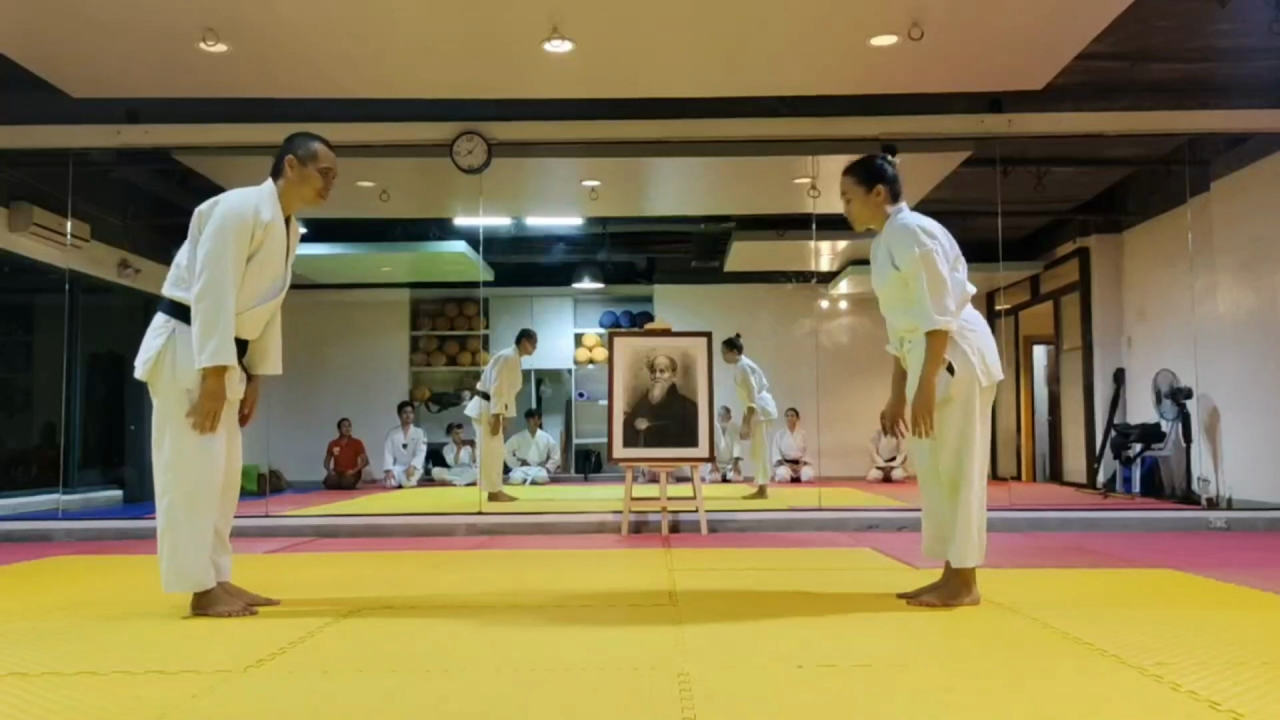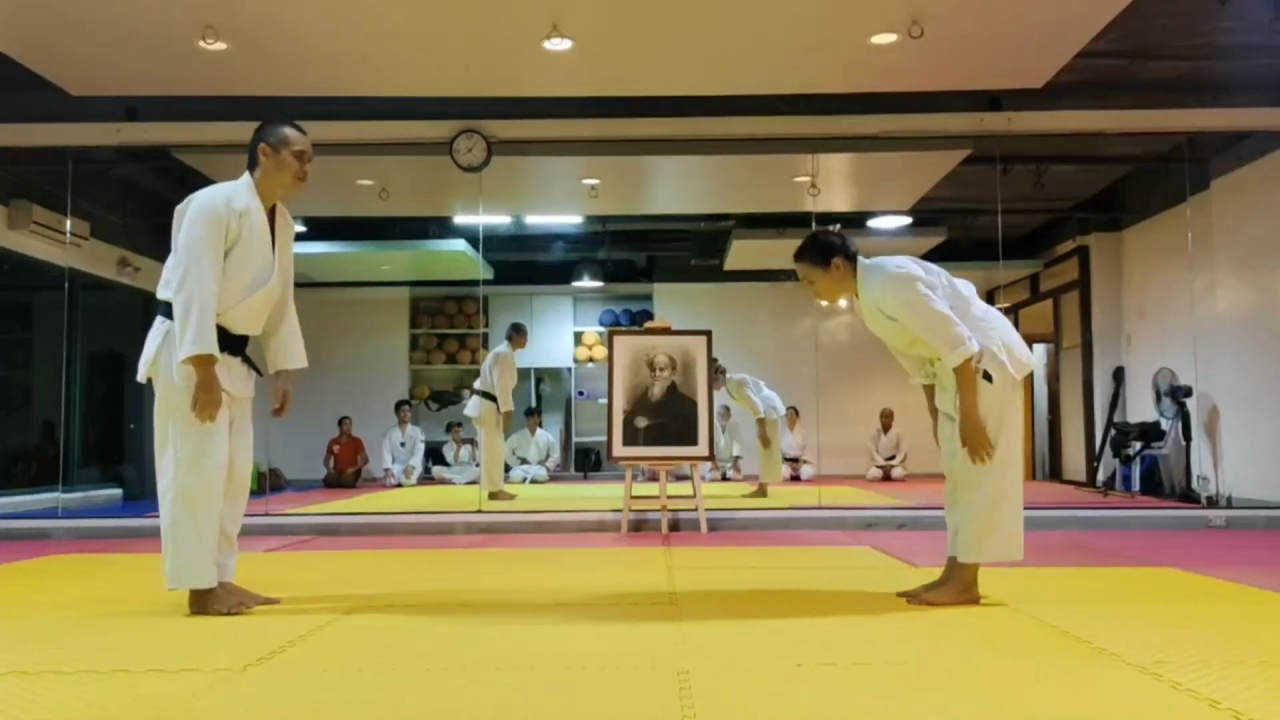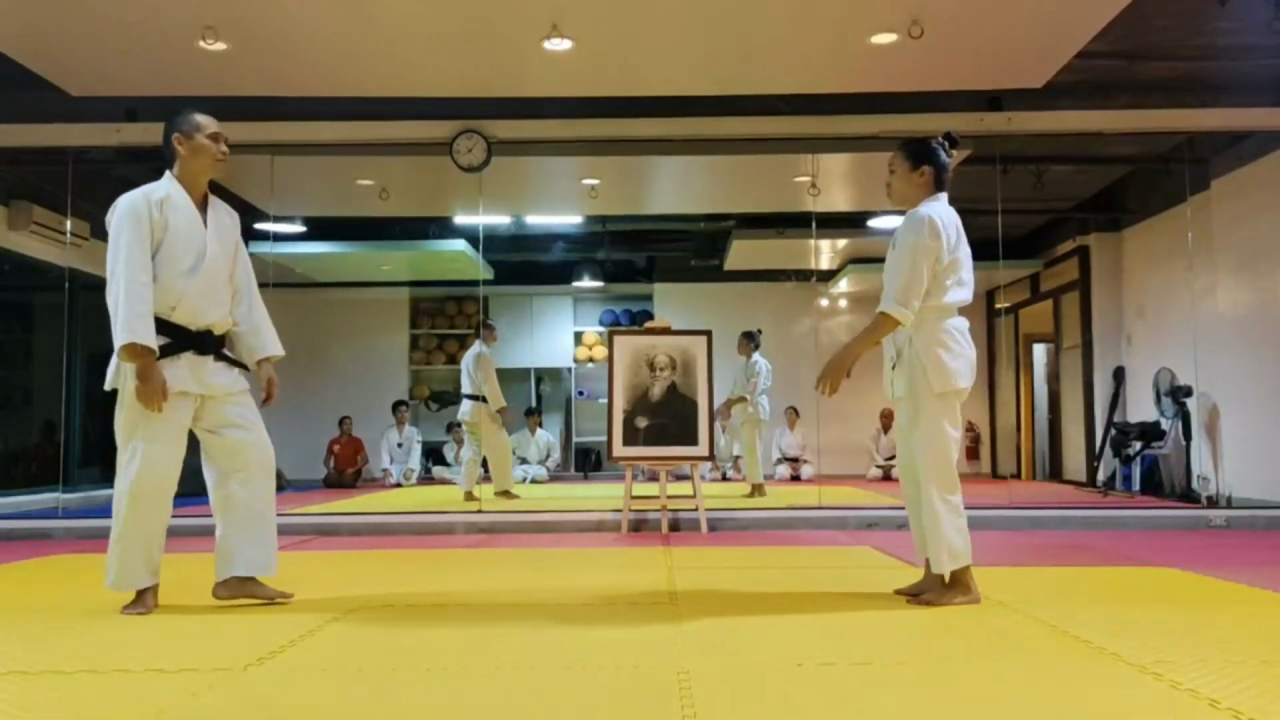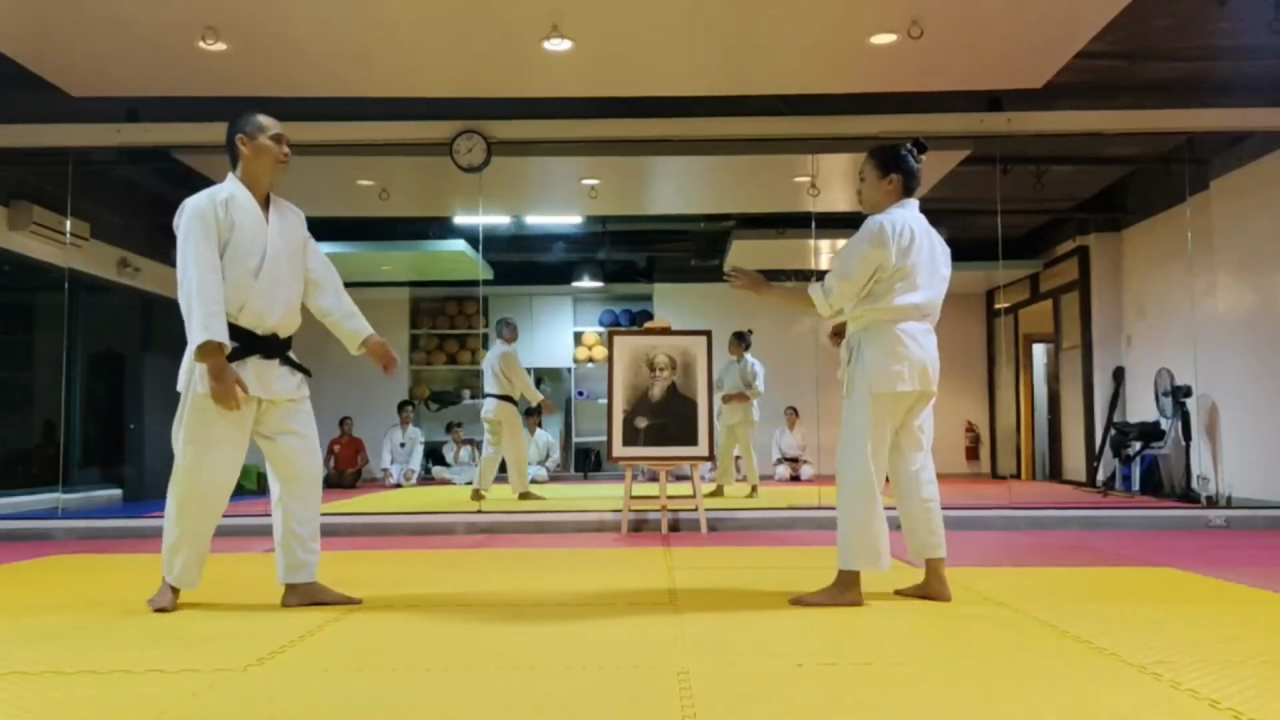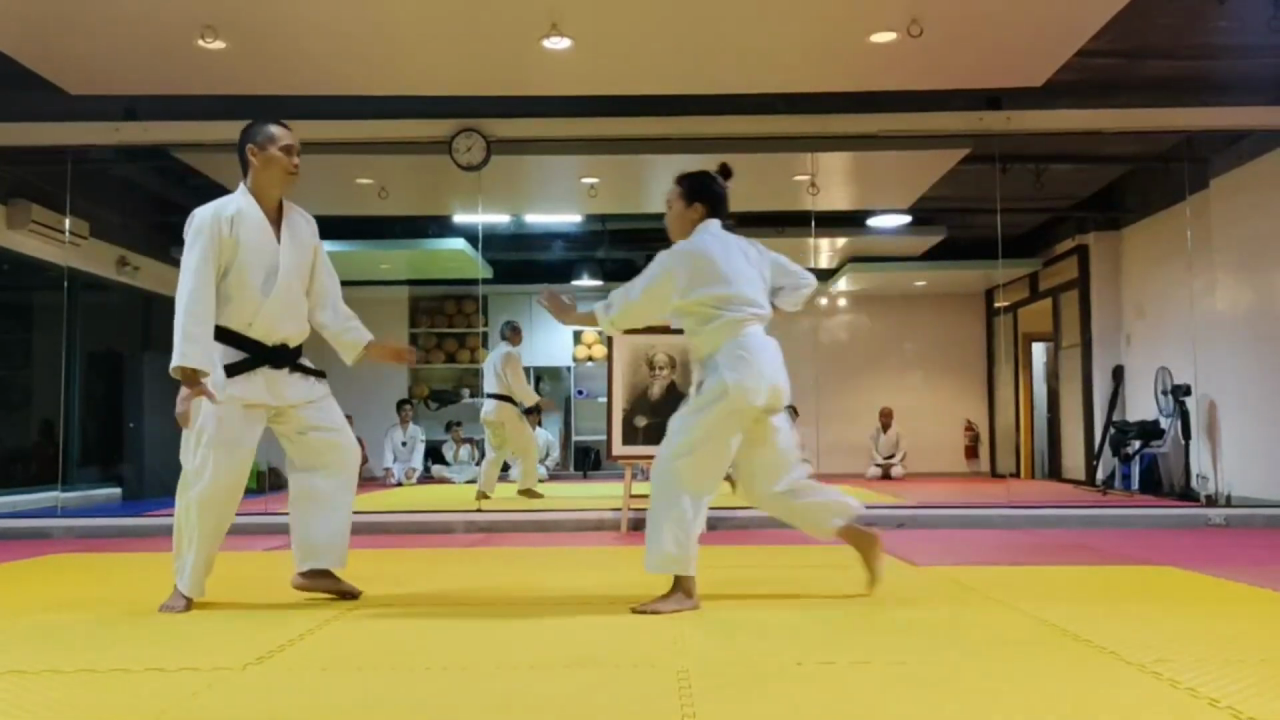
dt=0.7s
person 1, frame 1
left shoulder: (288, 229)
right shoulder: (238, 210)
right elbow: (212, 297)
left wrist: (254, 377)
right wrist: (215, 378)
left hip: (223, 358)
right hip: (187, 347)
left knee: (223, 471)
right knee: (192, 467)
left ankle: (217, 580)
right ankle: (201, 589)
person 1, frame 2
left shoulder: (282, 222)
right shoulder: (213, 205)
left elbow: (280, 301)
right elbow: (195, 290)
left wrist: (283, 371)
right wrist: (204, 370)
left hip: (232, 356)
right hip: (188, 354)
left knee: (234, 471)
right knee: (196, 466)
left ankle: (217, 581)
right ankle: (201, 585)
person 1, frame 3
left shoulder: (226, 217)
right shoulder: (140, 204)
left elbow: (244, 292)
right elbow: (128, 286)
left wrist: (263, 359)
right wrist: (144, 360)
left hip: (216, 361)
right hip: (162, 357)
left knee: (252, 456)
right knee: (149, 473)
left ankle: (239, 572)
right ankle: (142, 586)
person 1, frame 4
left shoulder: (290, 217)
right shoulder: (205, 207)
left elbow: (322, 284)
right elbow: (199, 286)
left wrist: (366, 338)
right wrist: (215, 359)
left hip: (279, 365)
right hip: (224, 361)
left knee: (300, 467)
right knee: (204, 473)
left ankle: (299, 581)
right ankle: (176, 578)
person 1, frame 5
left shoulder: (303, 225)
right shoulder: (215, 218)
left elbow: (324, 298)
right elbow: (193, 299)
left wrist: (368, 346)
right wrist: (190, 374)
left hip: (291, 369)
right hip: (234, 369)
left knee: (335, 453)
right knee: (211, 477)
left ankle: (316, 566)
right ankle: (186, 585)
person 2, frame 1
left shoulder: (911, 231)
right shoulder: (886, 242)
left elbow: (940, 316)
right elbow: (903, 329)
left wrist: (925, 388)
right wrist: (897, 393)
left hip: (957, 356)
right hip: (934, 360)
left knee: (957, 466)
right knee: (936, 470)
left ankle: (963, 583)
right ankle: (953, 576)
person 2, frame 2
left shoulder: (889, 280)
right shoulder: (866, 295)
left elbow: (956, 341)
right elbow: (917, 356)
left wrist: (972, 416)
right wrist: (941, 419)
left hip: (986, 355)
right hip: (964, 359)
left knee: (979, 470)
right knee: (961, 471)
left ankle: (965, 583)
right ankle: (955, 575)
person 2, frame 3
left shoulder: (924, 219)
right shoulder: (942, 220)
left elbow: (901, 306)
left wrist: (848, 354)
right wrist: (855, 350)
left hip: (928, 354)
right hip: (933, 351)
left knee: (931, 468)
right knee: (919, 467)
left ankle: (960, 580)
right ankle: (936, 574)
person 2, frame 4
left shoulder: (882, 227)
right shoulder: (932, 237)
left elbow: (831, 294)
left wrist: (766, 288)
right wrist: (860, 320)
left hip: (884, 354)
right hip: (919, 352)
left knee: (859, 466)
right knee: (913, 464)
left ankle: (849, 582)
right ankle: (935, 577)
person 2, frame 5
left shoulder: (683, 256)
right shoulder: (745, 248)
left elbow: (626, 307)
right elbow: (802, 284)
left wrist: (569, 315)
left hip: (733, 369)
right hip: (760, 363)
left knee: (677, 471)
right knee: (773, 477)
left ankle: (682, 588)
right ankle: (858, 533)
